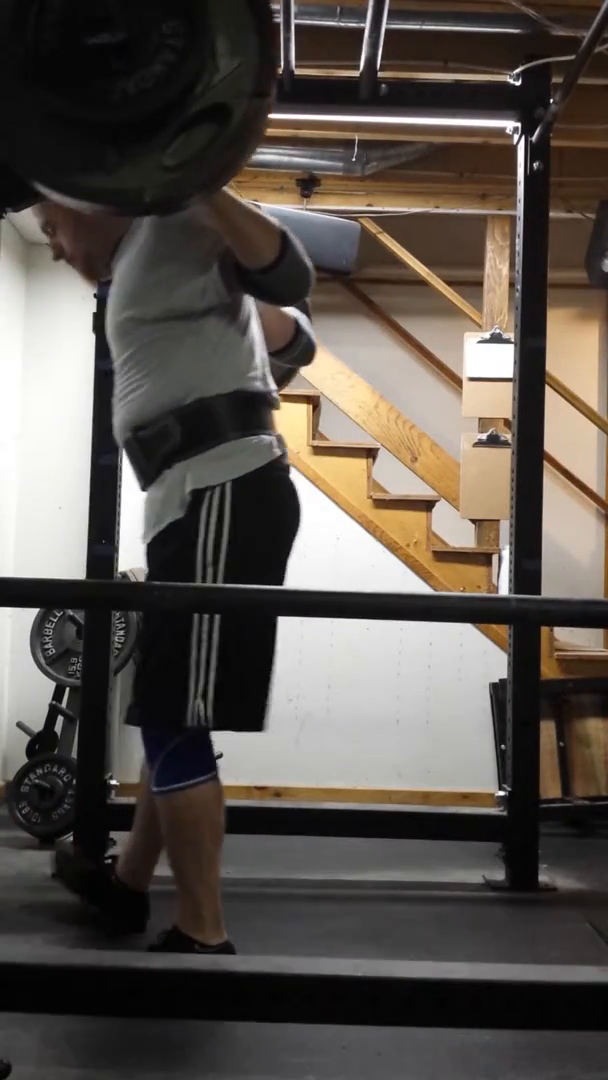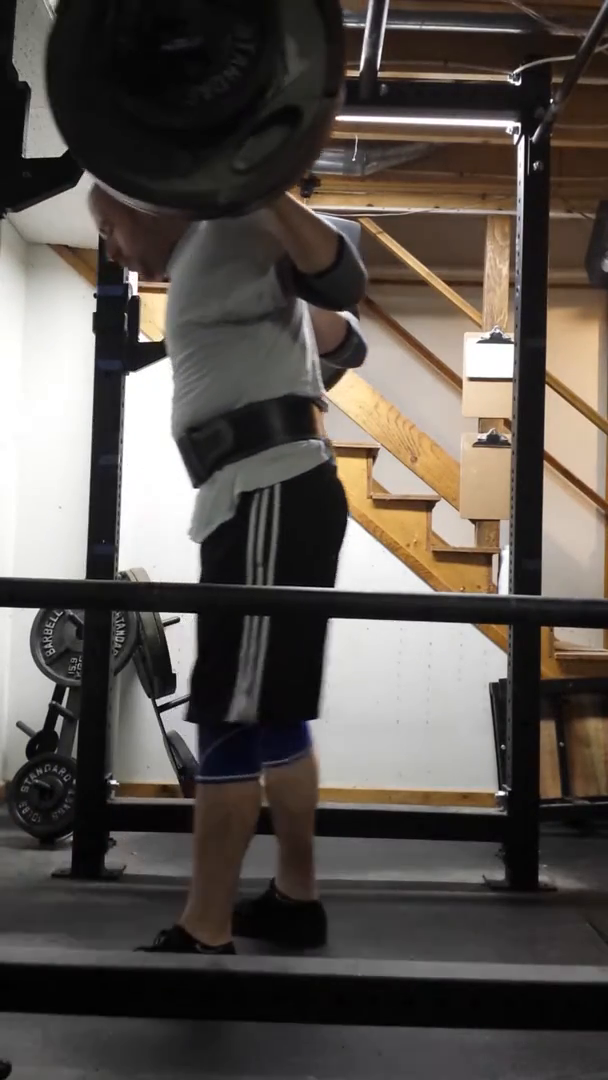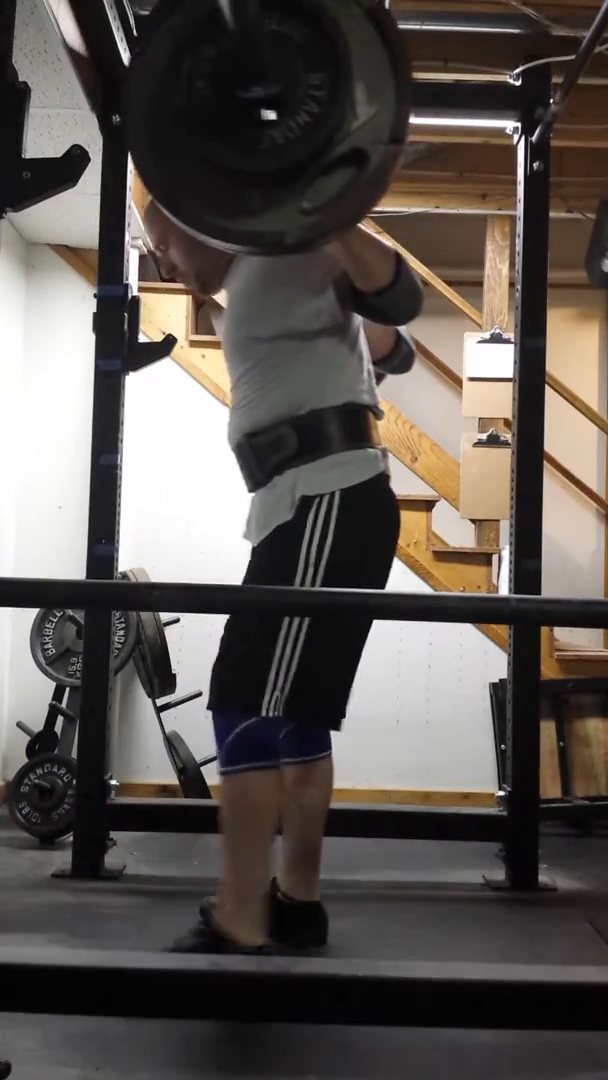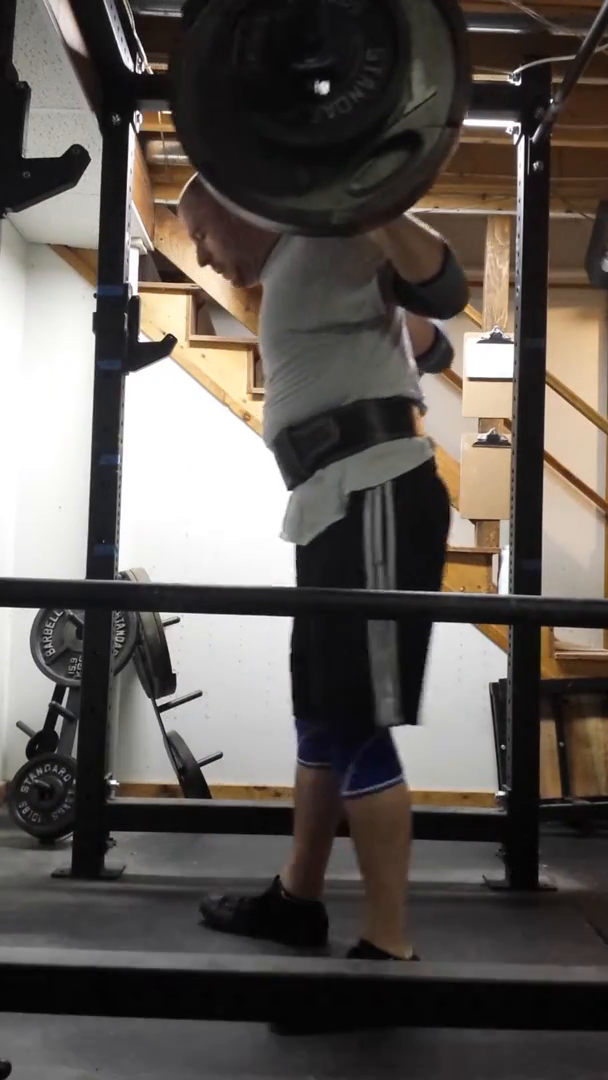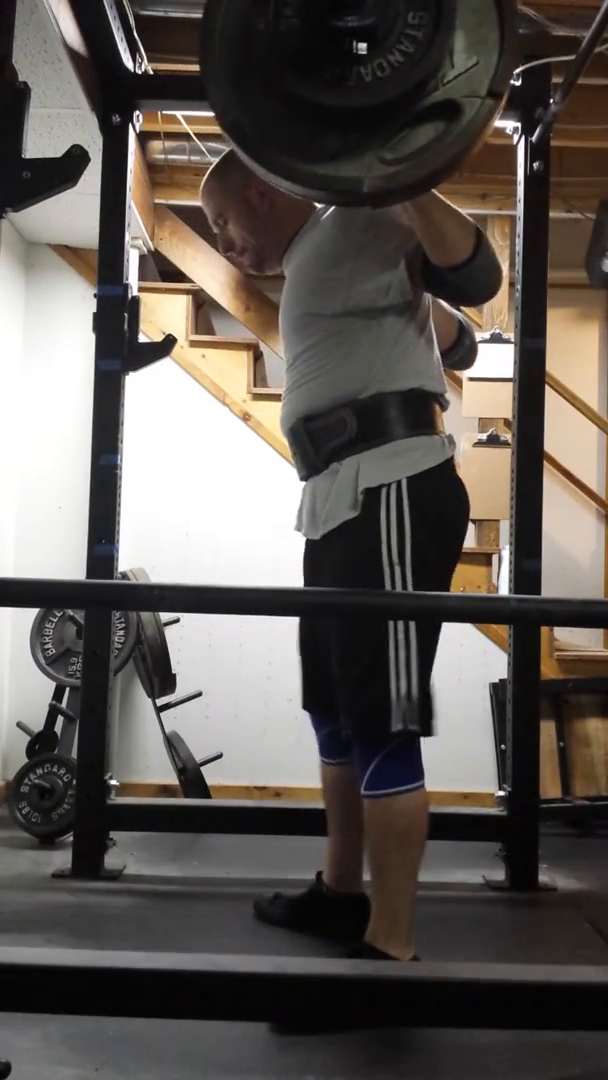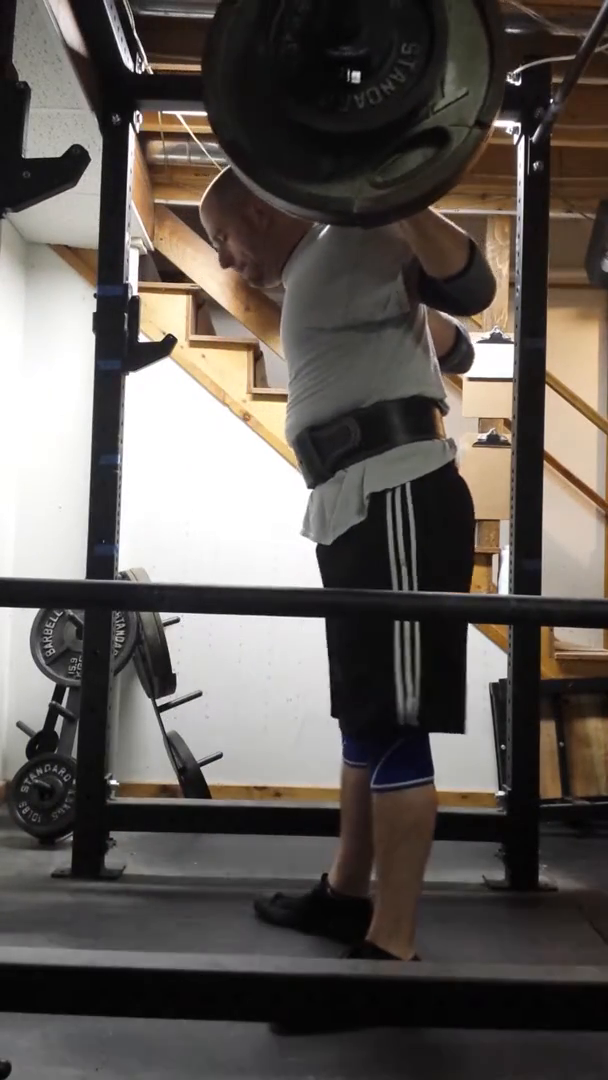
dt=0.4s
person 1, frame 1
left shoulder: (169, 230)
right shoulder: (156, 259)
left elbow: (285, 273)
right elbow: (291, 337)
left hip: (223, 495)
right hip: (202, 499)
left knee: (177, 721)
right knee: (168, 711)
left ankle: (202, 939)
right ankle: (130, 882)
person 1, frame 2
left shoulder: (225, 234)
right shoulder: (211, 263)
left elbow: (340, 280)
right elbow: (342, 338)
left hip: (273, 497)
right hip: (253, 500)
left knee: (232, 716)
right knee: (268, 714)
left ankle: (204, 936)
right ankle: (295, 897)
person 1, frame 3
left shoulder: (282, 254)
right shoulder: (265, 281)
left elbow: (397, 295)
right elbow: (391, 347)
left hip: (330, 504)
right hip: (303, 509)
left knee: (248, 708)
right knee: (292, 713)
left ankle: (237, 928)
right ankle: (294, 896)
person 1, frame 4
left shoulder: (323, 244)
right shoulder: (299, 274)
left elbow: (442, 288)
right elbow: (428, 341)
right wrist: (399, 316)
left hip: (376, 499)
right hip: (337, 508)
left knee: (355, 723)
right knee: (324, 717)
left ankle: (389, 947)
right ankle: (297, 896)
person 1, frame 5
left shoulder: (351, 228)
right shoulder: (321, 262)
left elbow: (474, 275)
right elbow: (456, 339)
right wrist: (421, 315)
left hip: (391, 495)
right hip: (347, 504)
left knee: (379, 722)
right knee: (335, 711)
left ankle: (389, 949)
right ankle: (341, 889)
person 1, frame 6
left shoulder: (348, 241)
right shoulder: (321, 276)
left elbow: (469, 285)
right elbow: (451, 344)
right wrist: (418, 322)
left hip: (398, 500)
right hip: (357, 508)
left knee: (390, 723)
right knee: (364, 716)
left ankle: (391, 947)
right ankle: (347, 890)
